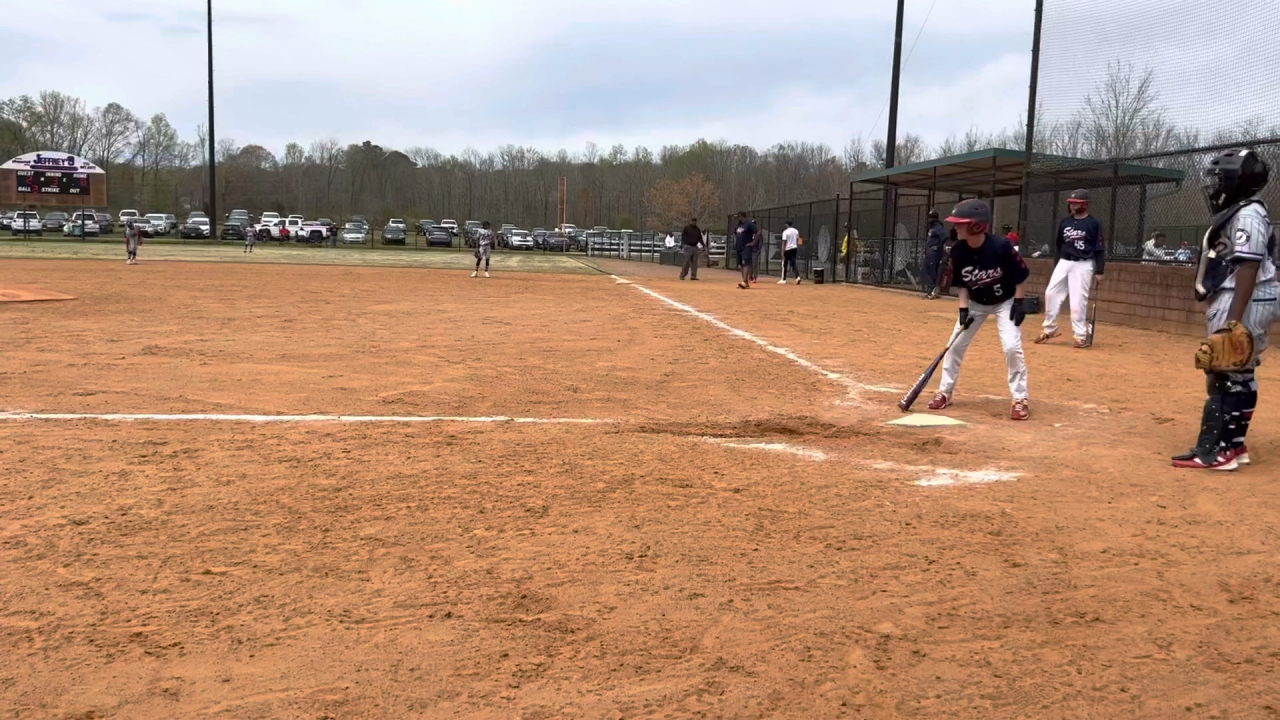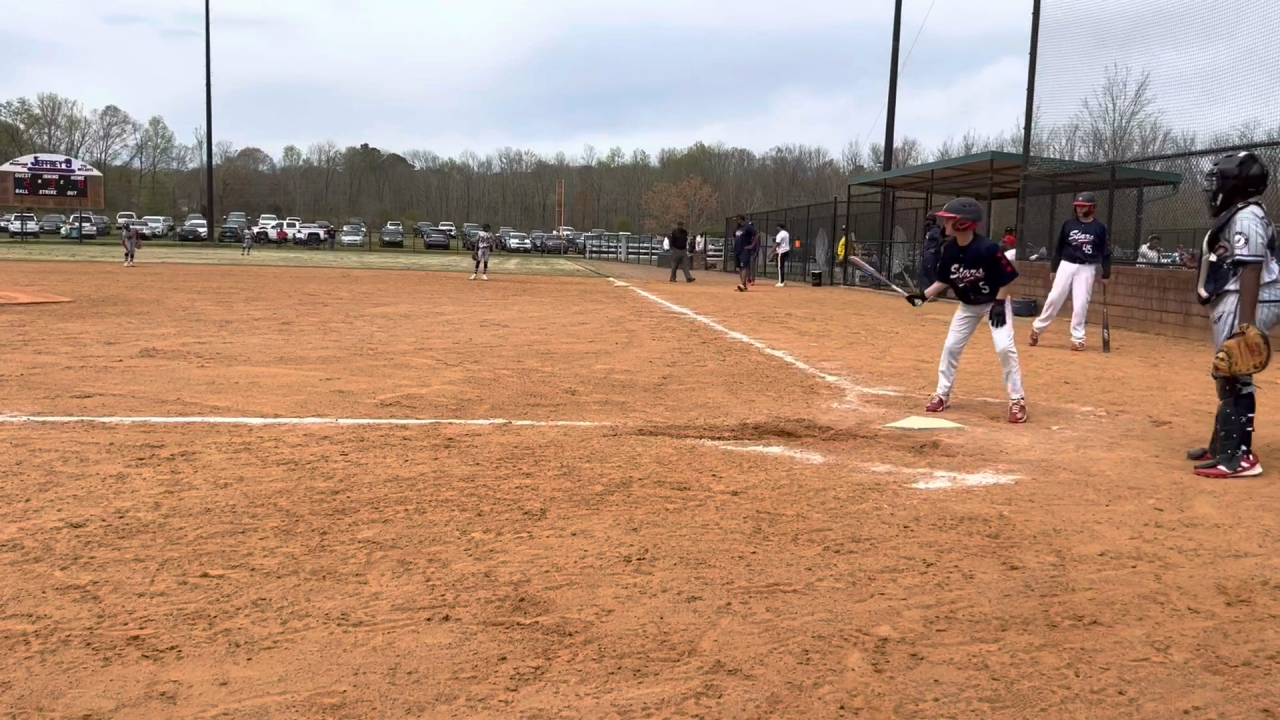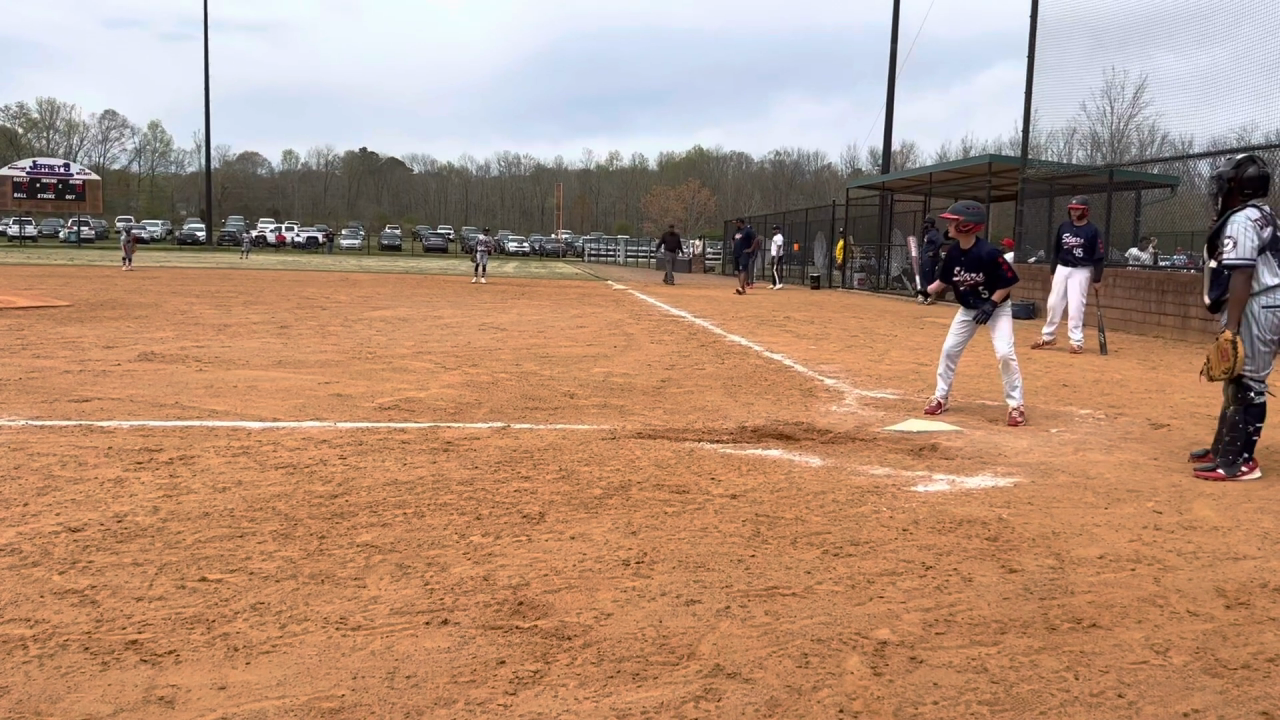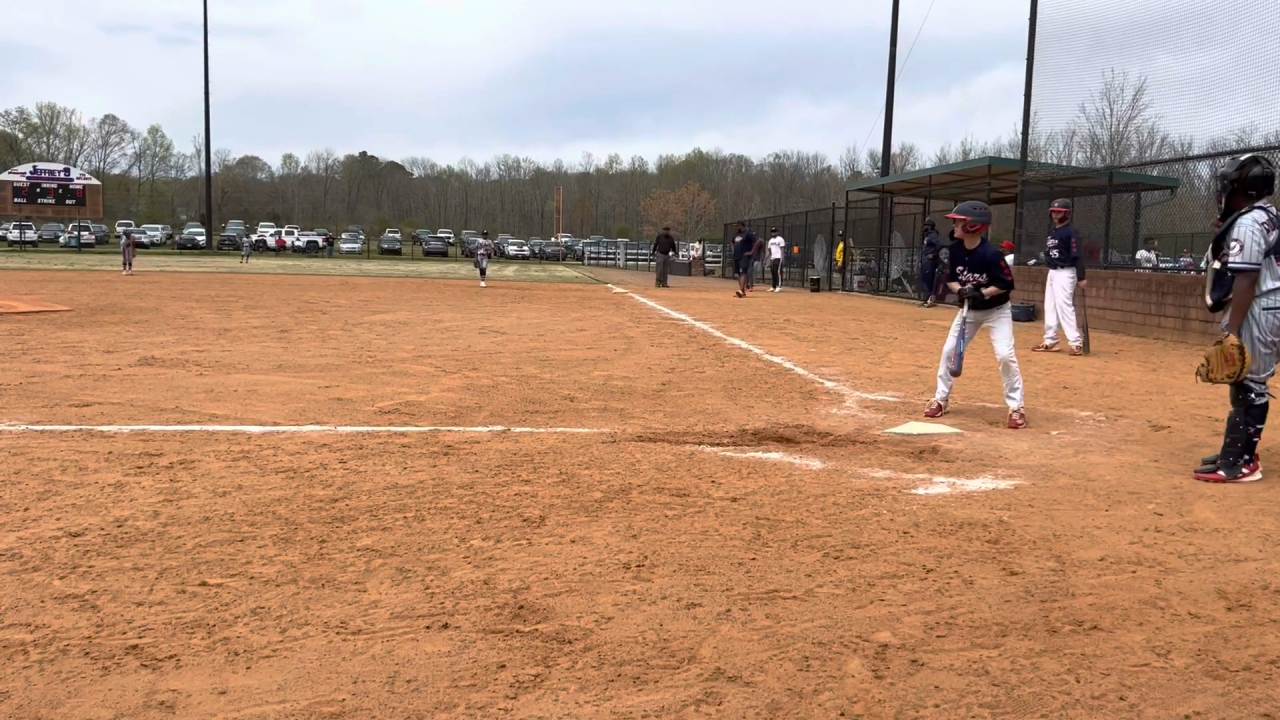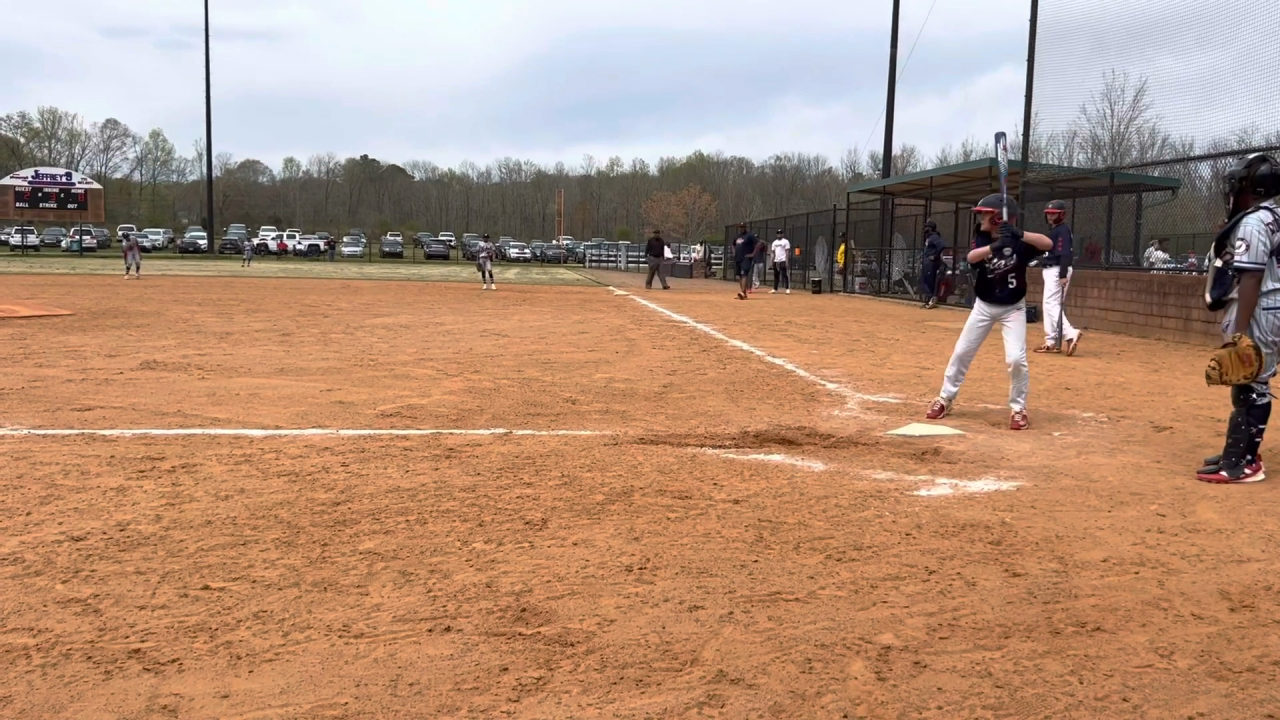
dt=0.4s
person 1, frame 1
left shoulder: (1248, 215)
right shoulder: (1240, 213)
left elbow: (1249, 267)
left wrist: (1235, 318)
right wrist: (1234, 314)
left hip: (1242, 302)
right hip: (1244, 302)
left knee: (1222, 374)
right knee: (1240, 374)
left ankle: (1214, 451)
right ankle: (1233, 444)
person 1, frame 2
left shoulder: (1245, 217)
right shoulder: (1244, 215)
left elbow: (1251, 270)
left wrist: (1245, 321)
right wrist: (1203, 265)
left hip: (1244, 305)
right hip: (1238, 303)
left knee: (1233, 377)
right knee: (1232, 377)
left ankle: (1238, 457)
right ankle: (1224, 446)
person 1, frame 3
left shoulder: (1240, 221)
left elbow: (1242, 275)
left wrist: (1230, 326)
left knee: (1247, 384)
right knee: (1238, 380)
left ankle: (1239, 461)
right ankle: (1225, 448)
person 1, frame 4
left shoulder: (1247, 223)
left elbow: (1246, 279)
left wrist: (1232, 331)
right wrist: (1229, 234)
left knee: (1248, 385)
right knee: (1250, 384)
left ankle: (1240, 463)
right ankle: (1238, 453)
person 1, frame 5
left shoulder: (1252, 223)
left elbow: (1251, 279)
left wrist: (1240, 332)
left knee: (1249, 386)
right knee: (1252, 385)
left ankle: (1242, 464)
right ankle: (1242, 453)
person 2, frame 1
left shoulder: (1001, 247)
right shoulder: (958, 250)
left elbow: (1020, 276)
right elbow: (961, 284)
left wrist: (1018, 302)
right wrist: (963, 309)
left hip: (1005, 302)
right hip: (976, 304)
left knee: (1012, 346)
right knee: (956, 343)
left ankle: (1020, 399)
right ankle: (945, 392)
person 2, frame 2
left shoulder: (987, 248)
right shoulder: (949, 249)
left elbow: (1008, 277)
right elbow: (944, 279)
left wrist: (999, 303)
right wrist: (925, 295)
left hip: (994, 304)
right hip: (967, 306)
left knee: (1005, 347)
right knee: (951, 347)
left ankle: (1017, 400)
right ankle: (942, 394)
person 2, frame 3
left shoulder: (988, 253)
right shoulder: (953, 252)
left elbow: (1008, 281)
right elbow: (945, 280)
left wrist: (991, 304)
right wrist: (927, 291)
left hip: (997, 308)
right hip: (967, 309)
left knee: (1005, 353)
right knee: (949, 349)
left ankle: (1016, 405)
right ankle: (941, 397)
person 2, frame 4
left shoulder: (991, 254)
right shoulder: (956, 249)
left elbow: (1005, 285)
right elbow: (951, 279)
left wrist: (981, 293)
right wrist: (961, 290)
left hip: (997, 310)
right hip: (969, 310)
left knee: (1005, 355)
right knee: (950, 351)
left ankle: (1016, 407)
right ankle: (941, 399)
person 2, frame 5
left shoulder: (1019, 241)
right shoulder: (982, 239)
left elbow: (1047, 243)
right elbow: (971, 257)
left wrist: (1019, 235)
right wrist: (995, 245)
left hip: (1013, 308)
right hip: (983, 306)
left knee: (1016, 358)
right knee: (961, 352)
left ankle: (1018, 408)
right ankle: (945, 398)
